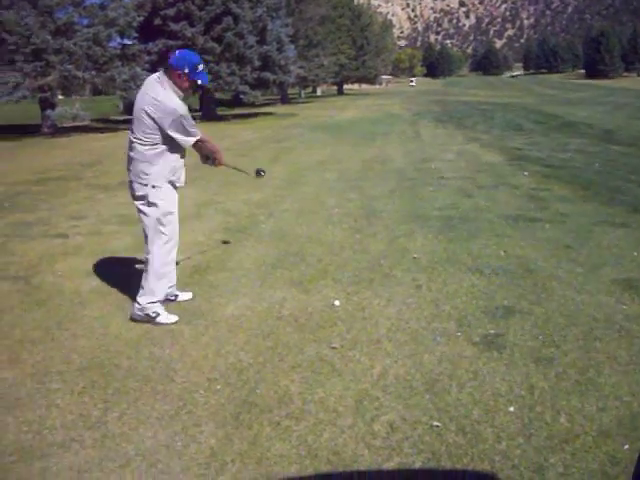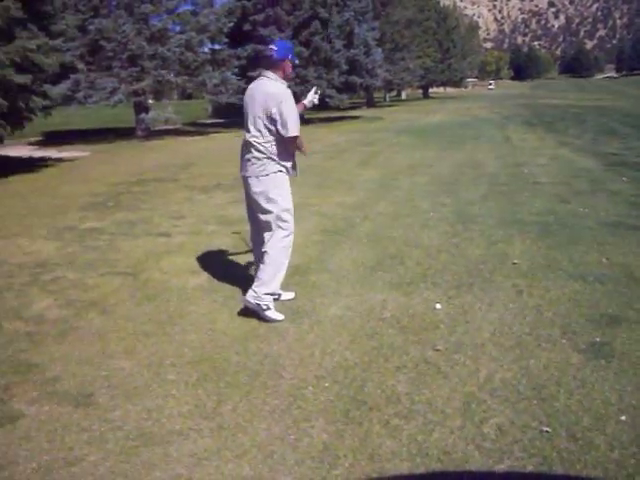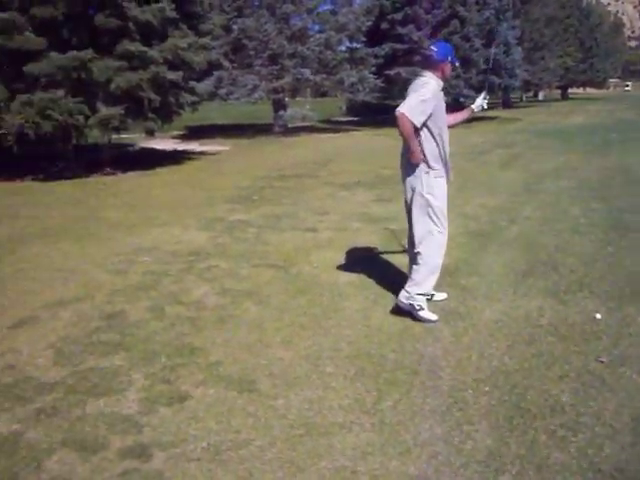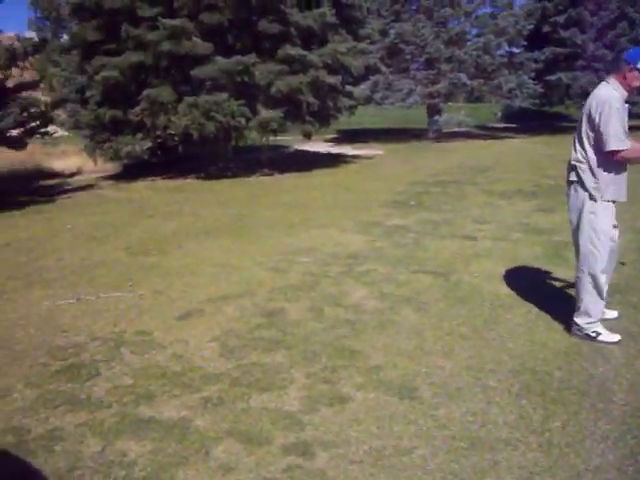
dt=1s
person 1, frame 1
left shoulder: (154, 80)
right shoulder: (170, 106)
right elbow: (196, 141)
left wrist: (205, 151)
right wrist: (216, 155)
left hip: (149, 174)
right hip: (154, 179)
left knee: (165, 233)
right knee: (165, 237)
left ankle: (164, 288)
right ankle: (147, 305)
person 1, frame 2
left shoulder: (255, 87)
right shoulder: (280, 91)
right elbow: (289, 136)
left wrist: (305, 103)
right wrist: (301, 149)
left hip: (252, 170)
right hip: (269, 171)
left knee: (262, 232)
right knee: (280, 232)
left ankle: (267, 287)
right ankle: (260, 296)
person 1, frame 3
left shoulder: (426, 86)
right shoulder: (429, 88)
left elbow: (442, 121)
right elbow: (402, 114)
left wrist: (473, 109)
right wrist: (414, 149)
left hip: (426, 172)
right hip: (427, 173)
left knee: (422, 232)
right knee: (433, 234)
left ankle: (420, 288)
right ankle: (413, 295)
person 1, frame 4
left shoulder: (610, 95)
right shoulder: (611, 99)
left hip: (599, 188)
right hip: (594, 190)
left knee: (606, 248)
right knee: (595, 256)
left ankle: (594, 307)
right ankle: (587, 322)
